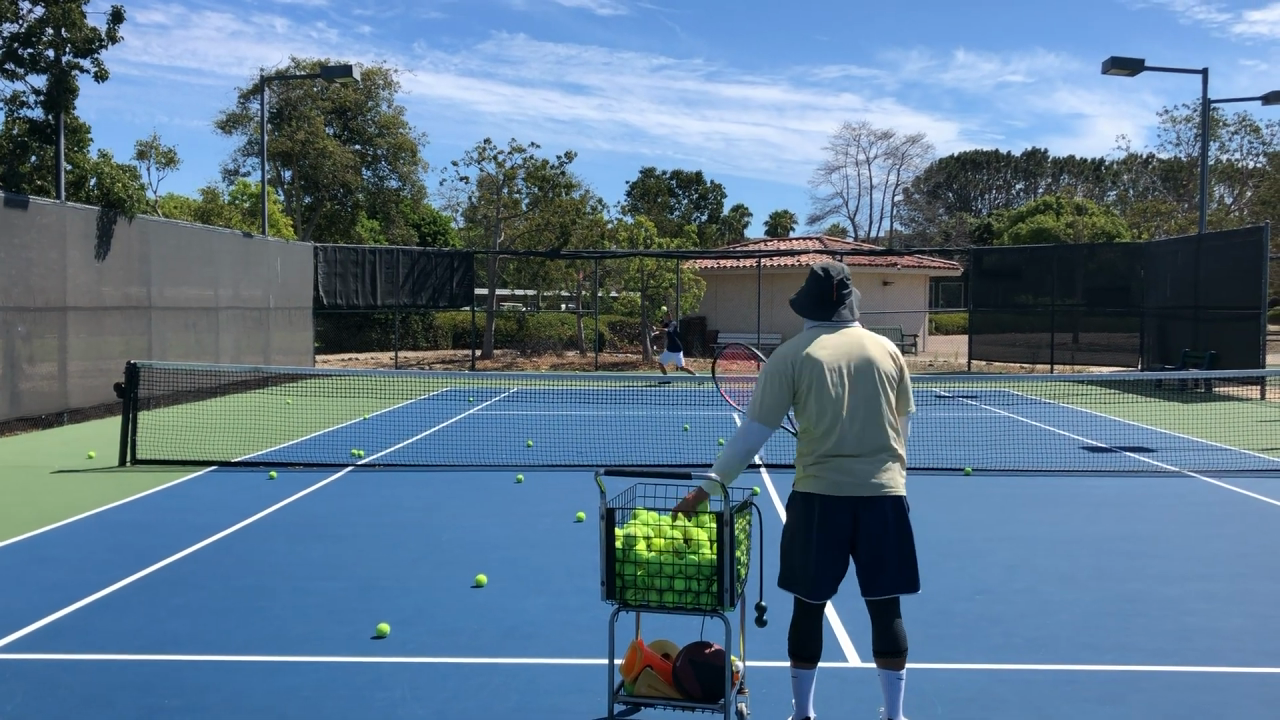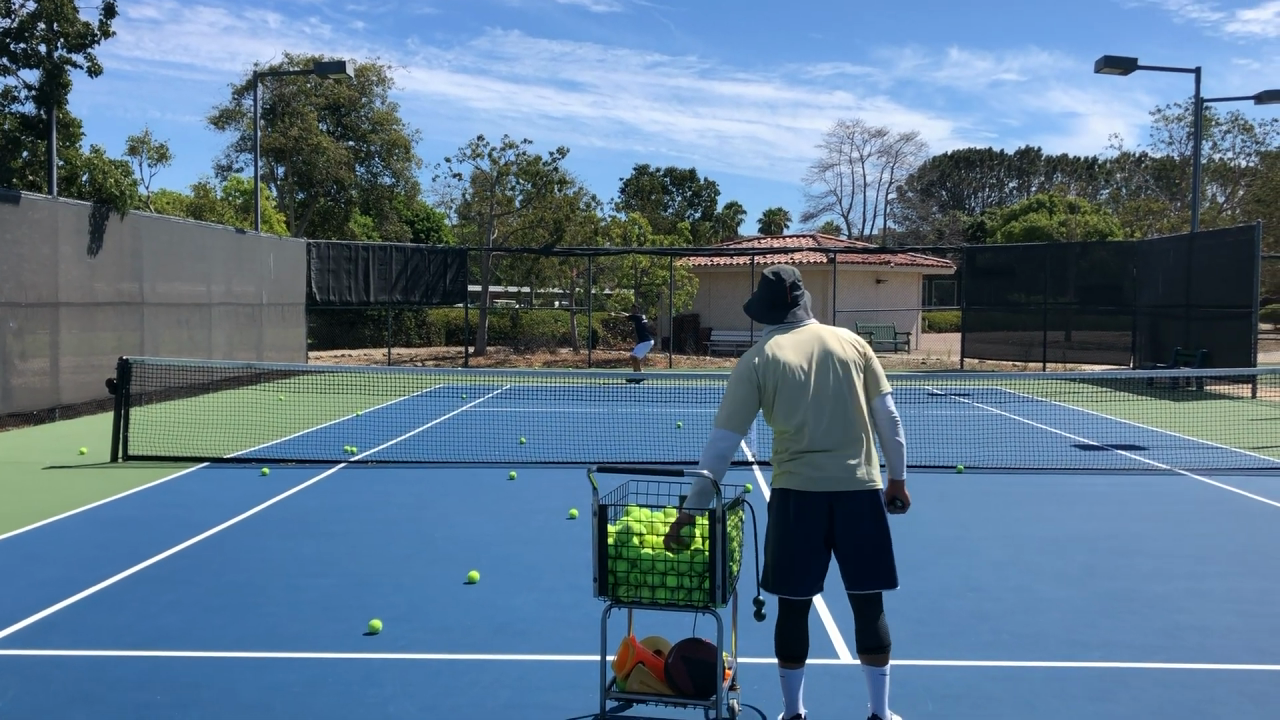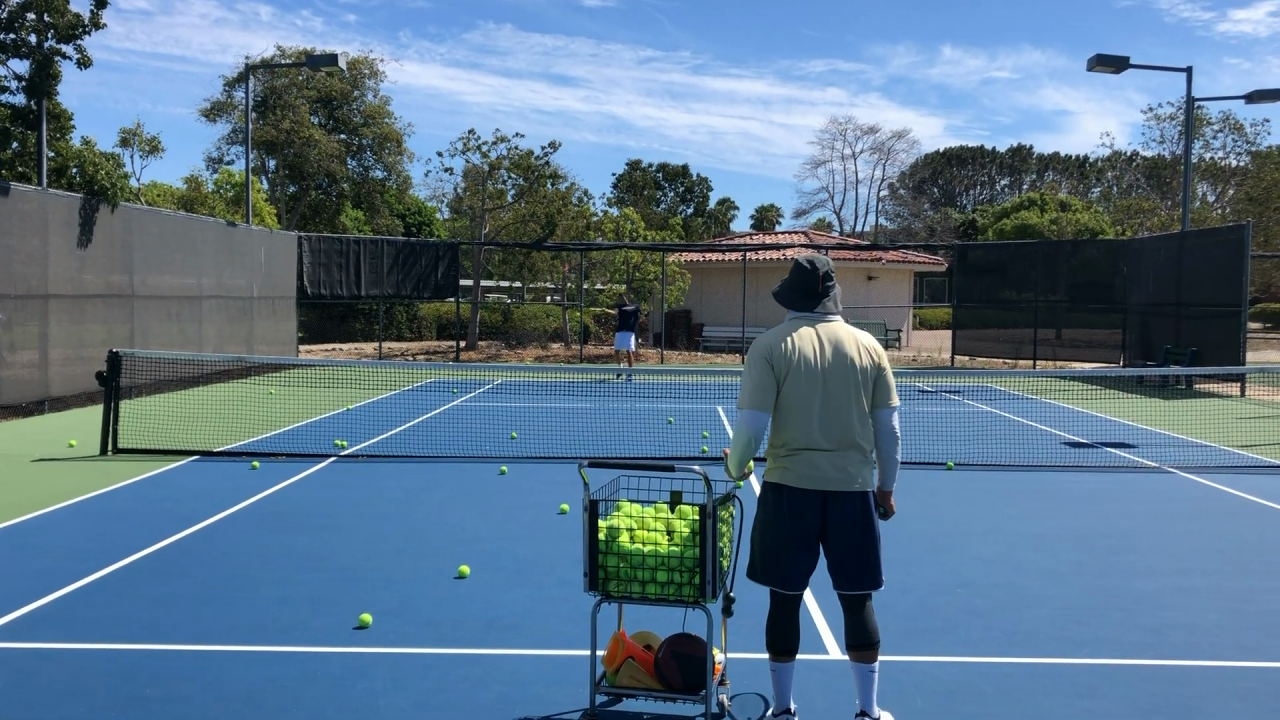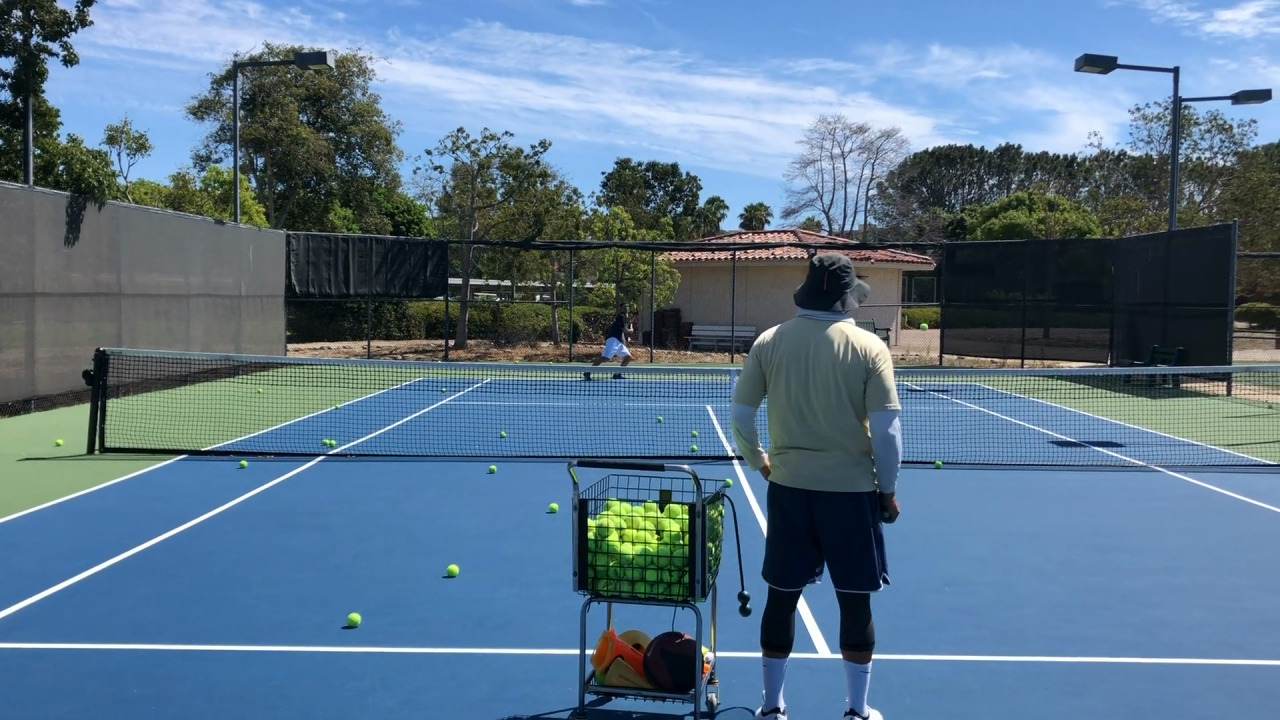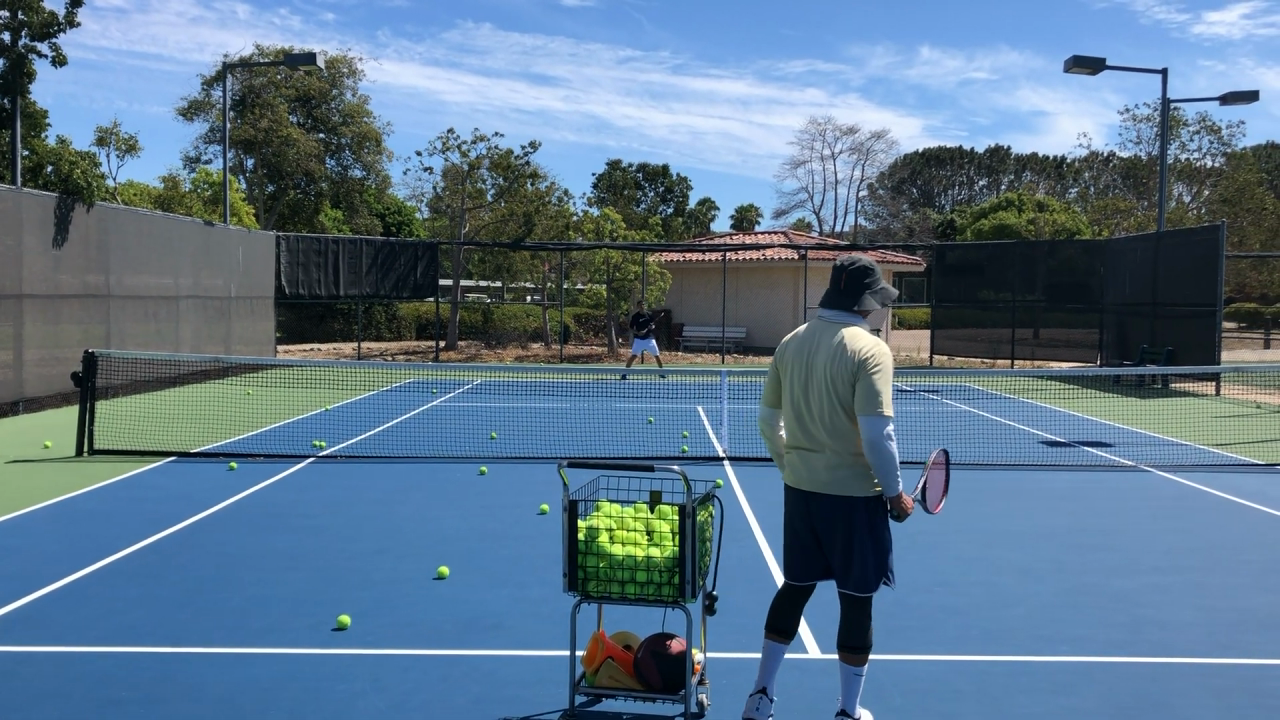
dt=0.5s
person 1, frame 1
left shoulder: (790, 355)
right shoulder: (885, 349)
left elbow: (751, 435)
right elbow: (901, 426)
left wrist: (706, 487)
left hip: (820, 496)
right hip: (885, 496)
left knee: (809, 608)
right knee: (886, 610)
person 1, frame 2
left shoulder: (756, 362)
right shoulder: (851, 342)
left elbow: (721, 444)
right elbow: (888, 417)
left wrist: (689, 510)
right wrist: (897, 478)
left hip: (798, 493)
right hip: (861, 489)
left knee: (794, 607)
right knee: (868, 604)
person 1, frame 3
left shoulder: (770, 345)
right shoulder: (867, 345)
left elbow: (751, 426)
right elbow: (889, 428)
left wrist: (735, 467)
right wrist: (886, 487)
left hip: (789, 489)
right hip: (852, 490)
left knee: (784, 600)
right knee: (857, 601)
person 1, frame 4
left shoulder: (770, 341)
right shoulder: (868, 346)
left elbow: (739, 414)
right elbow: (886, 430)
left wrist: (758, 461)
right wrist: (888, 490)
left hip: (789, 487)
right hip: (850, 490)
left knee: (781, 597)
right knee: (855, 601)
person 1, frame 5
left shoulder: (790, 342)
right shoulder: (870, 349)
left elbow: (768, 419)
right elbow: (876, 434)
right wrist: (895, 492)
left hip: (800, 488)
right hip: (853, 494)
left knee: (795, 586)
right knee: (856, 601)
